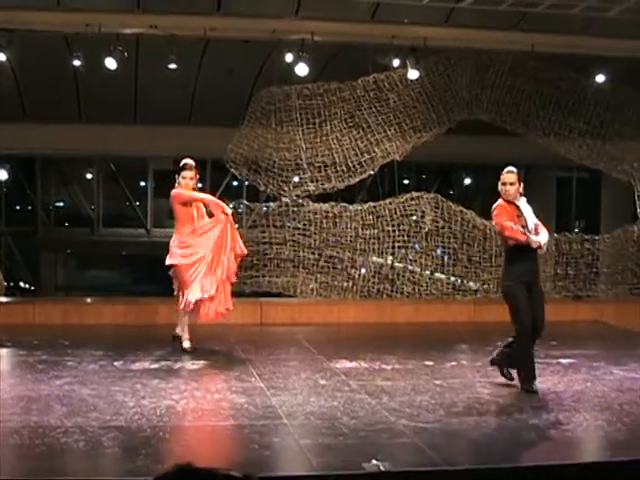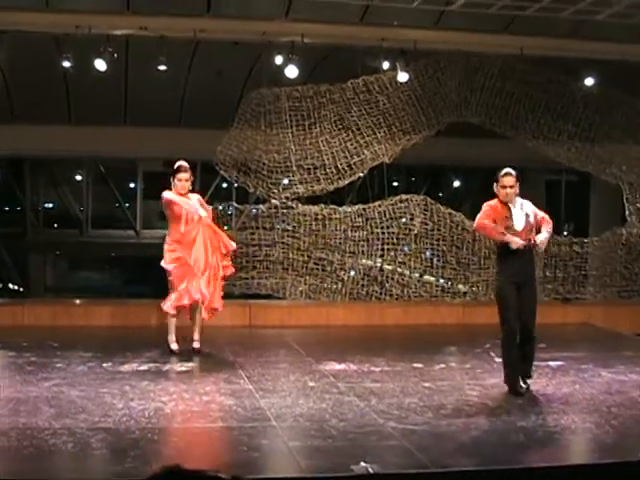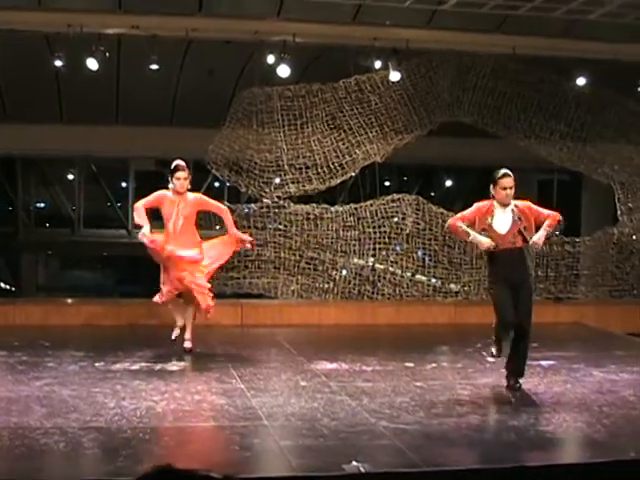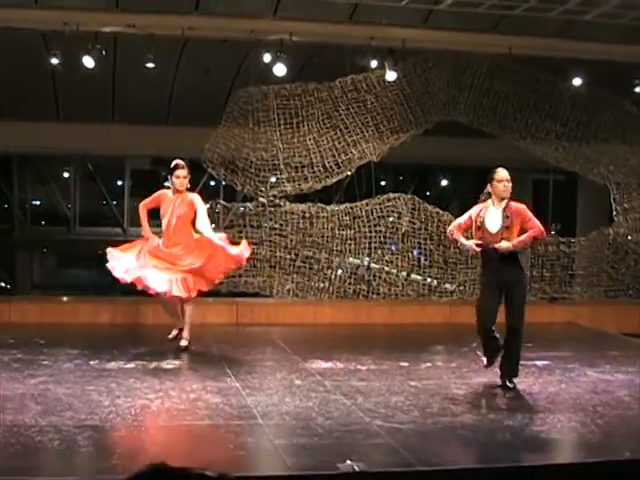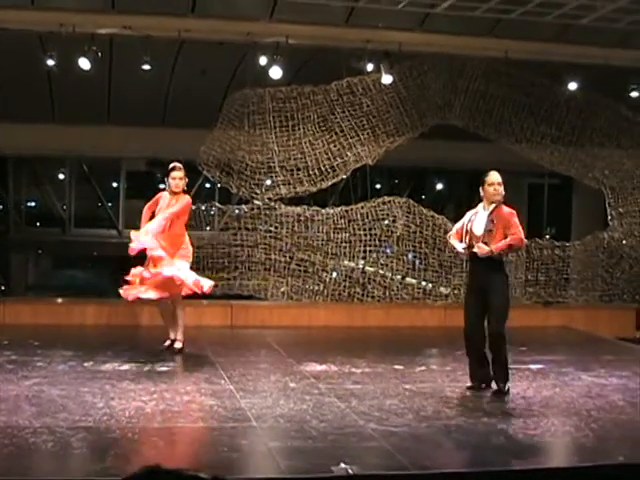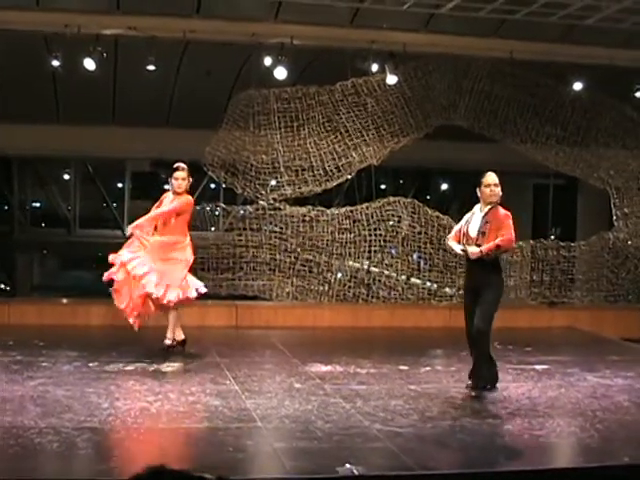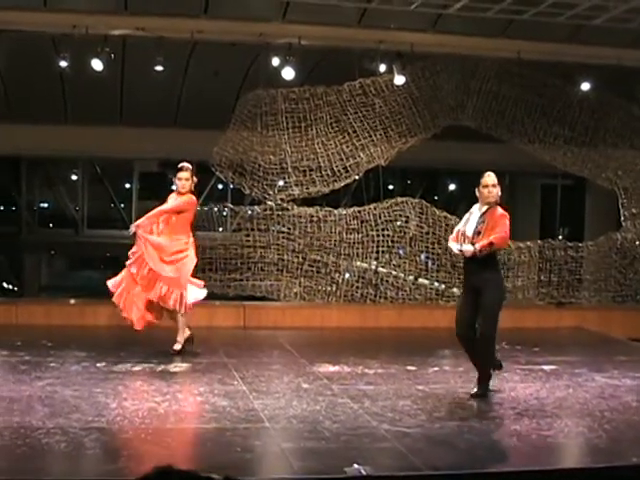
dt=0.2s
person 1, frame 1
left shoulder: (525, 206)
right shoulder: (501, 207)
left elbow: (539, 228)
right elbow: (506, 230)
left wrist: (543, 237)
right wrist: (531, 240)
left hip: (532, 275)
right hip: (514, 276)
left knee: (537, 325)
right knee: (525, 326)
left ankle: (504, 358)
right ankle: (527, 378)
person 1, frame 2
left shoulder: (526, 206)
right shoulder: (493, 207)
left elbow: (544, 220)
right elbow: (480, 225)
left wrist: (544, 234)
right wrist: (508, 238)
left hip: (528, 274)
right hip: (506, 275)
left knee: (528, 327)
right knee: (510, 327)
left ankle: (522, 374)
right ankle: (512, 379)
person 1, frame 3
left shoulder: (524, 208)
right shoulder: (481, 209)
left elbow: (554, 217)
right elbow: (453, 223)
left wrist: (541, 235)
right wrist: (474, 236)
left hip: (521, 274)
right hip: (498, 275)
left knee: (523, 325)
right knee: (504, 320)
left ankle: (514, 374)
right ankle: (498, 341)
person 1, frame 4
left shoulder: (518, 210)
right shoulder: (478, 210)
left elbow: (539, 232)
right elbow: (453, 229)
left wrist: (513, 244)
right wrist: (465, 242)
left hip: (513, 273)
right hip: (489, 274)
left knee: (514, 325)
right knee: (483, 323)
left ankle: (508, 374)
right ankle: (493, 349)
person 1, frame 5
left shoulder: (507, 214)
right shoulder: (472, 214)
left elbow: (519, 240)
right elbow: (453, 233)
left wrist: (491, 250)
right wrist: (458, 245)
left hip: (496, 278)
right hip: (474, 277)
left knee: (496, 330)
right knee: (471, 330)
left ankle: (501, 380)
right ankle: (480, 377)
person 1, frame 6
left shoulder: (503, 216)
right shoulder: (470, 215)
left elbow: (508, 242)
right elbow: (453, 236)
left wrist: (482, 251)
right wrist: (458, 247)
left hip: (491, 279)
right hip: (471, 279)
left knee: (481, 328)
right knee: (472, 332)
left ankle: (478, 379)
right ankle: (488, 376)
person 1, frame 7
left shoulder: (500, 216)
right shoulder: (470, 215)
left elbow: (501, 240)
right elbow: (454, 237)
left wrist: (475, 248)
right wrist: (457, 247)
left hip: (490, 279)
right hip: (470, 280)
left knee: (485, 332)
right knee: (463, 331)
left ankle: (484, 383)
right ankle: (489, 364)
person 2, frame 1
left shoulder: (199, 200)
right shoulder: (176, 194)
left elbow: (206, 222)
right elbow: (200, 196)
left wrist: (220, 215)
right wrist: (222, 206)
left hip: (201, 249)
right hip: (182, 249)
left knee: (205, 289)
right knee: (189, 291)
left ankle: (180, 329)
right ankle: (185, 336)
person 2, frame 2
left shoulder: (196, 198)
right shoulder: (169, 195)
left elbow: (207, 213)
right elbow: (171, 198)
right wrist: (195, 208)
left hip: (199, 251)
right hip: (176, 251)
left knee: (201, 293)
right knee: (178, 293)
left ankle: (196, 336)
right ankle: (172, 338)
person 2, frame 3
left shoulder: (196, 198)
right shoulder: (163, 196)
left elbow: (221, 209)
right elbow: (139, 205)
left wrist: (232, 231)
right wrist: (146, 225)
left hip: (192, 250)
right hip: (170, 250)
left knee: (193, 293)
right knee: (170, 290)
left ankle: (189, 337)
right ankle: (179, 323)
person 2, frame 4
left shoulder: (193, 198)
right shoulder: (164, 194)
left elbow: (201, 209)
right elbow: (143, 206)
left wrist: (204, 227)
right wrist: (146, 228)
left hip: (187, 250)
right hip: (165, 249)
left knee: (187, 293)
right knee: (162, 290)
left ankle: (186, 335)
right ankle: (180, 324)
person 2, frame 5
left shoulder: (186, 200)
right shoulder: (162, 196)
left elbow: (168, 214)
right elbow: (148, 209)
left wrist: (148, 230)
right wrist: (144, 231)
left hip: (179, 250)
right hip: (160, 249)
left knee: (175, 293)
right knee: (161, 293)
left ankle: (179, 339)
right ankle: (172, 335)
person 2, frame 6
left shoulder: (187, 201)
right shoulder: (166, 196)
left elbow: (162, 213)
right elbow: (155, 211)
left wrist: (137, 224)
right wrist: (148, 231)
left hip: (179, 250)
right hip: (161, 249)
left knee: (169, 290)
right knee: (159, 291)
left ankle: (170, 336)
right ankle: (179, 336)
person 2, frame 7
left shoulder: (190, 200)
right shoulder: (172, 196)
left elbow: (163, 210)
right elbow: (162, 216)
left wrist: (140, 222)
right wrist: (153, 229)
left hip: (182, 250)
right hip: (164, 250)
left knee: (176, 291)
right knee: (160, 292)
left ankle: (181, 338)
right ankle: (186, 332)
